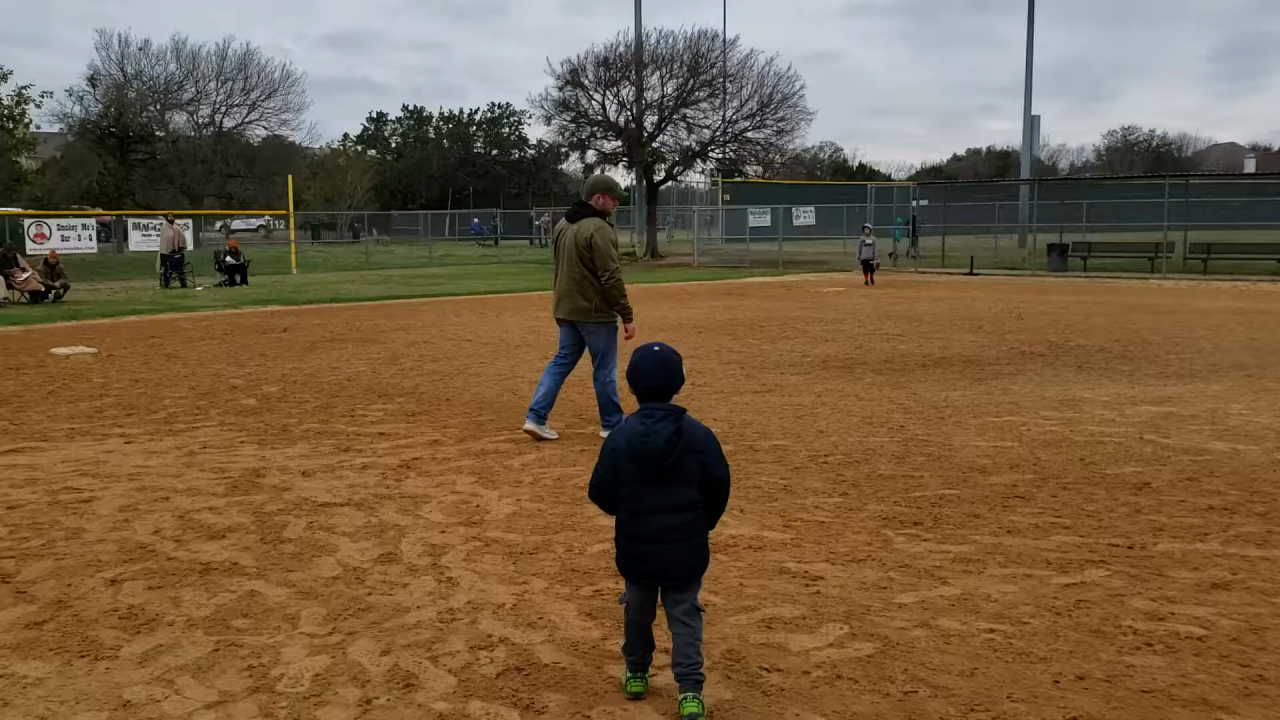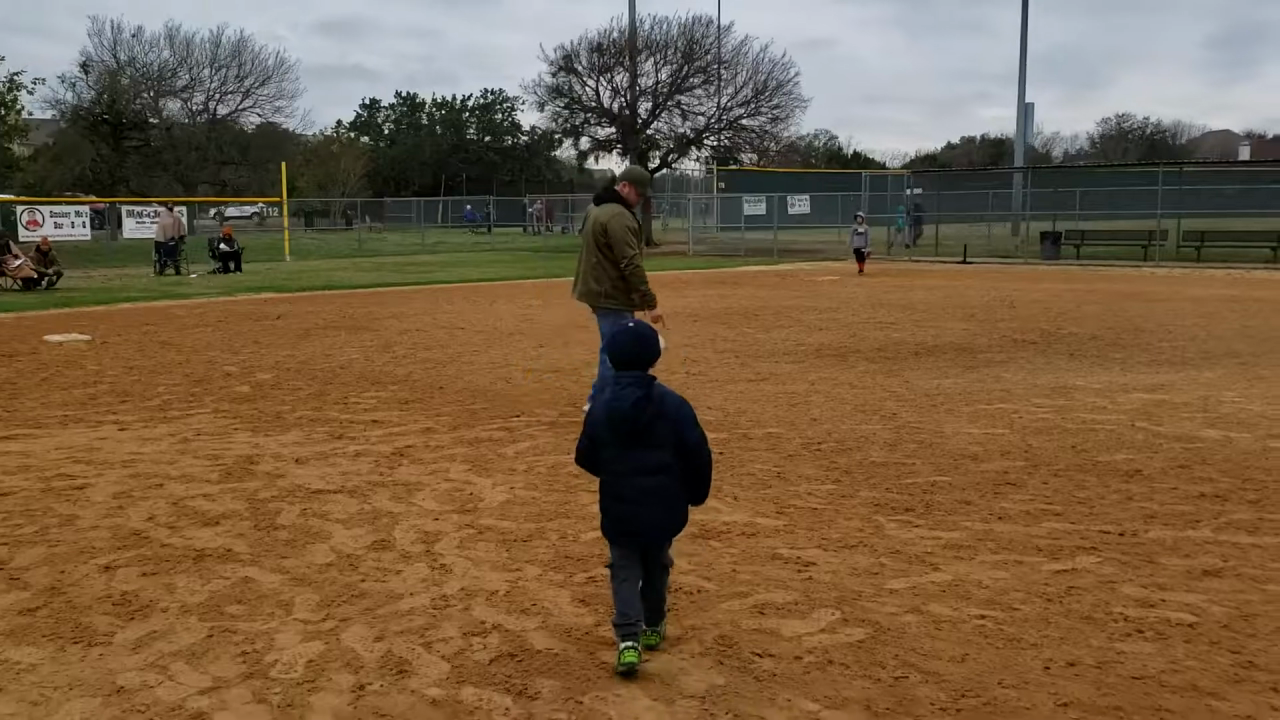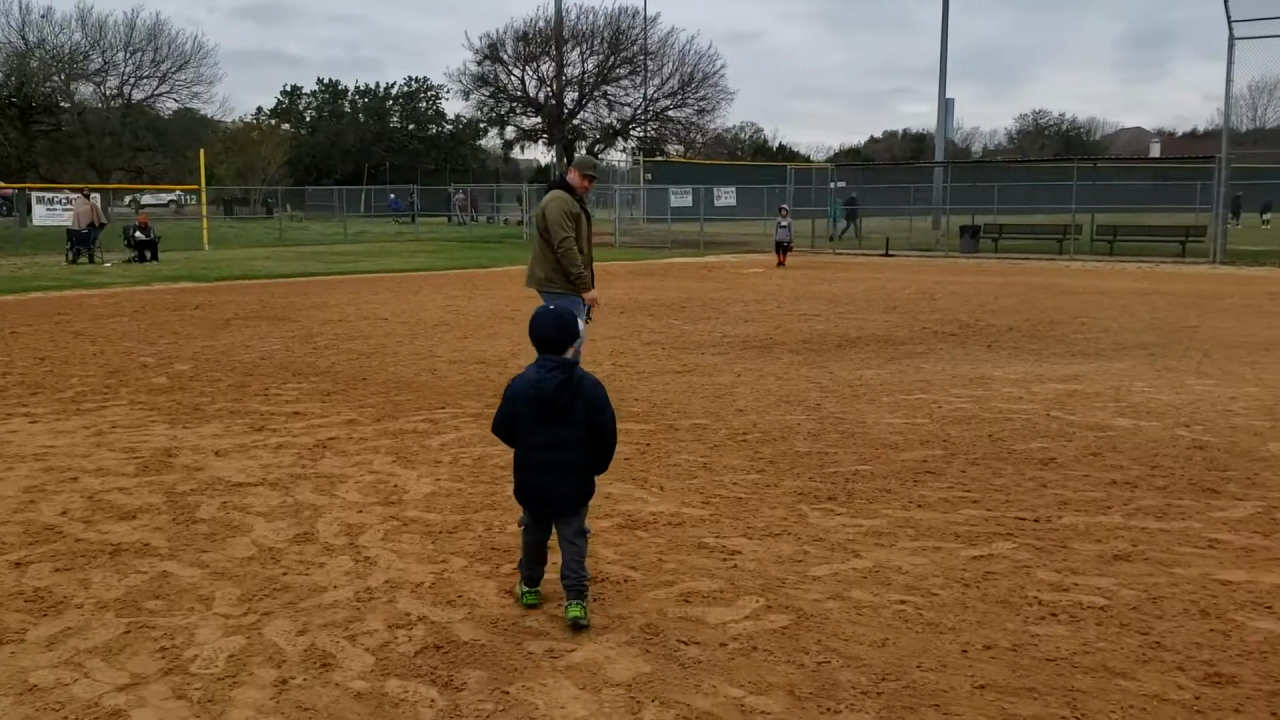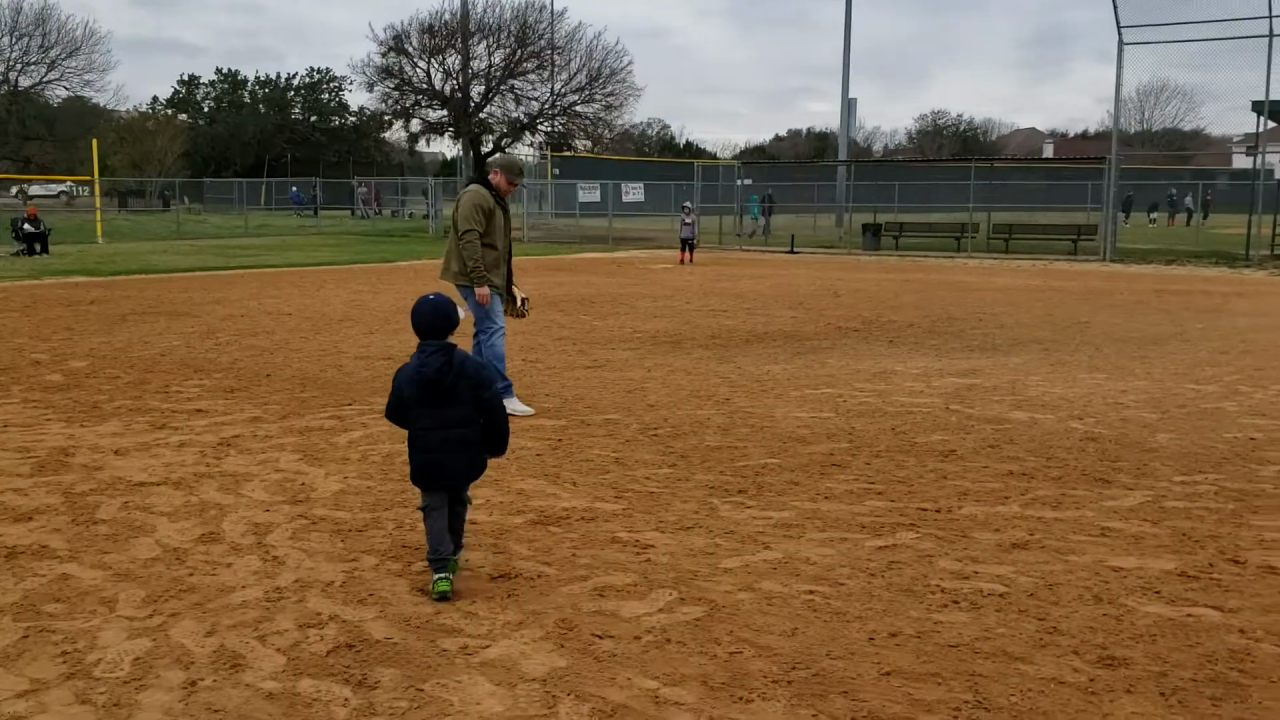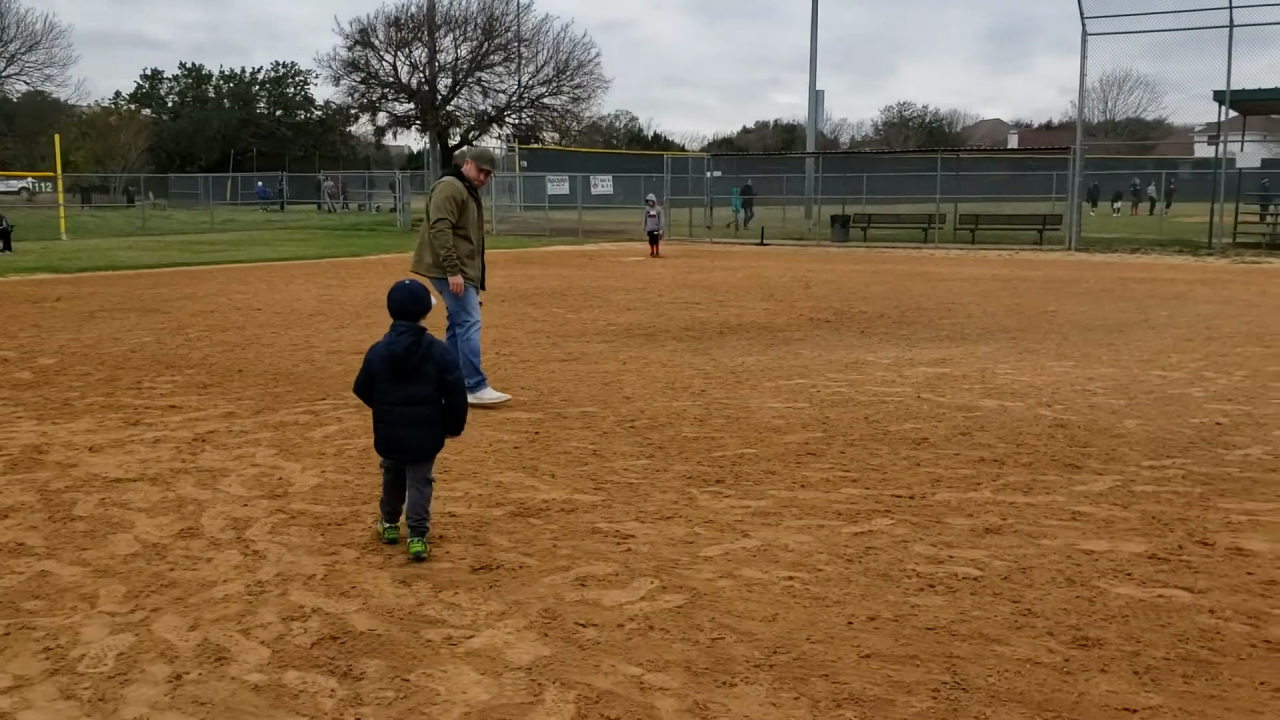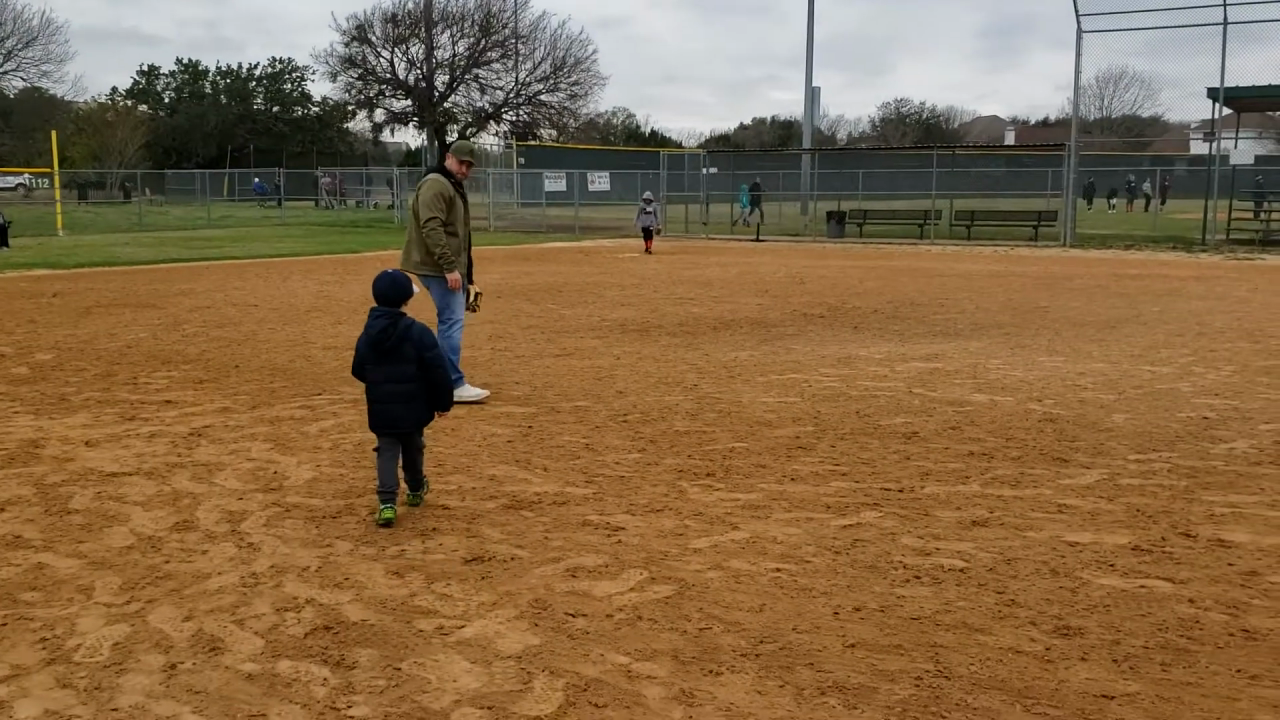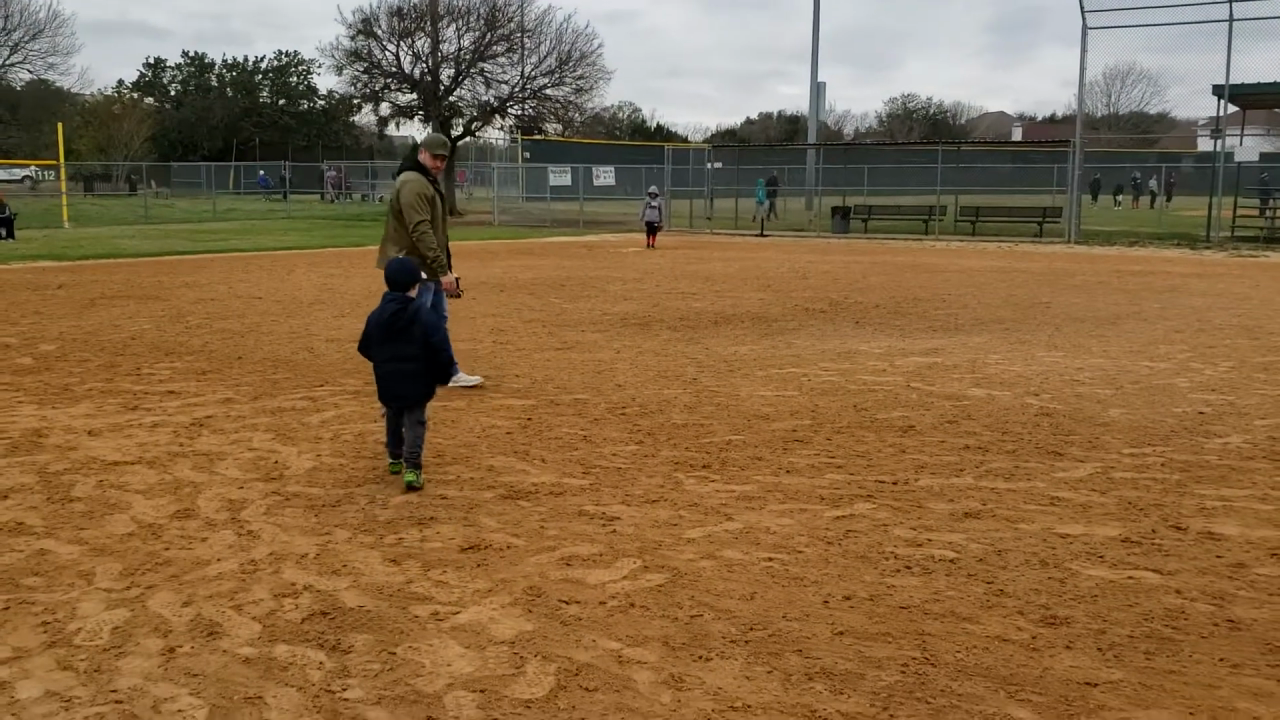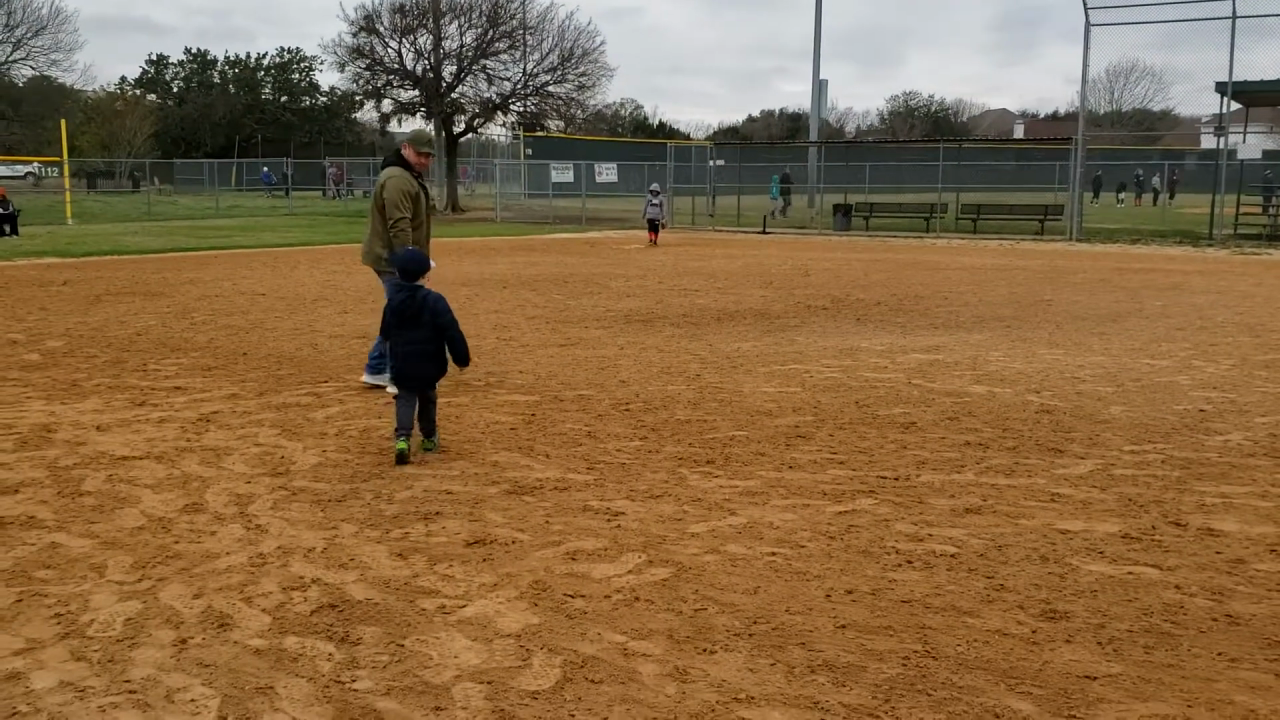
dt=0.4s
person 1, frame 1
left shoulder: (619, 438)
right shoulder: (699, 435)
left elbow: (600, 492)
right elbow: (718, 487)
right wrist: (703, 521)
left hip: (637, 545)
right hip: (686, 545)
left knee: (638, 609)
right knee: (685, 614)
left ankle: (636, 674)
person 1, frame 2
left shoulder: (601, 407)
right shoulder: (673, 404)
left elbow: (585, 457)
right elbow: (697, 456)
right wrist: (696, 494)
left hip: (619, 508)
right hip: (664, 507)
left knee: (625, 570)
right knee: (657, 566)
left ankle: (629, 642)
right ankle: (652, 627)
person 1, frame 3
left shoulder: (520, 385)
right shoulder: (588, 385)
left elbow: (502, 428)
right elbow: (605, 433)
right wrist: (598, 465)
left hip: (532, 478)
right hip: (574, 479)
left knee: (535, 531)
right knee: (573, 537)
left ankle: (530, 586)
right ankle: (576, 601)
person 1, frame 4
left shoulder: (406, 372)
right shoulder: (472, 367)
left elbow: (394, 414)
right elbow: (493, 412)
right wrist: (496, 445)
left hip: (426, 458)
right hip: (465, 455)
left knee: (436, 510)
right knee: (457, 502)
left ankle: (442, 573)
right ankle: (452, 554)
person 1, frame 5
left shoulder: (378, 351)
right shoulder: (438, 351)
left elbow: (362, 389)
right elbow: (456, 393)
right wrist: (453, 425)
left hip: (389, 432)
right hip: (425, 432)
left knee: (393, 475)
right knee: (420, 481)
left ankle: (390, 523)
right ankle: (417, 538)
person 1, frame 6
left shoulder: (367, 334)
right shoulder: (419, 332)
left elbow: (358, 371)
right elbow: (438, 371)
right wrist: (443, 402)
left hip: (381, 409)
right hip: (414, 407)
left knee: (387, 452)
right knee: (413, 447)
left ankle: (388, 504)
right ankle: (416, 489)
person 1, frame 7
left shoulder: (376, 315)
right shoulder: (426, 315)
left elbow: (365, 349)
right elbow: (441, 351)
right wrist: (442, 378)
left hip: (387, 383)
right hip: (417, 383)
left knee: (394, 419)
right knee: (416, 423)
left ankle: (395, 458)
right ankle: (411, 470)
person 1, frame 8
left shoulder: (392, 302)
right shoulder: (434, 301)
left elbow: (385, 333)
right elbow: (452, 333)
right wrist: (462, 359)
left hip: (402, 366)
right hip: (429, 364)
left knee: (405, 401)
right knee: (427, 399)
left ankle: (403, 440)
right ankle: (429, 437)
person 2, frame 1
left shoulder: (563, 224)
right shoulder: (599, 229)
right elbow: (611, 278)
right wrist: (627, 316)
left hip: (567, 308)
right hip: (595, 311)
left knee: (562, 361)
right knee: (605, 368)
left ankle: (536, 417)
right ankle: (612, 425)
person 2, frame 2
left shoulder: (598, 208)
right shoulder: (618, 216)
right elbow: (631, 265)
right wrist: (650, 304)
left hip: (600, 289)
right hip: (611, 294)
left ankle: (597, 401)
person 2, frame 3
left shoulder: (575, 202)
right shoulder: (558, 201)
right elbow: (565, 247)
left wrist: (586, 285)
right wrist: (586, 287)
left hip: (569, 283)
right hip: (560, 284)
person 2, frame 4
left shoulder: (497, 200)
right shoulder: (475, 196)
right elbow: (469, 241)
left wrist: (508, 284)
right wrist: (480, 282)
left hip: (492, 279)
right hip: (477, 279)
left knee: (486, 331)
right knee: (493, 330)
right ankle: (504, 396)
person 2, frame 5
left shoulder: (470, 193)
right shoulder: (449, 187)
right elbow: (440, 230)
left wrist: (477, 281)
right wrist: (453, 270)
left hip: (464, 272)
right hip: (451, 272)
left knee: (459, 325)
right knee: (469, 323)
right ankle: (476, 387)
person 2, frame 6
left shoulder: (455, 187)
right shoulder: (435, 184)
right elbow: (431, 229)
left wrist: (464, 273)
right wrist: (449, 268)
left hip: (451, 268)
right hip: (437, 268)
left knee: (451, 321)
right knee: (452, 321)
left ankle: (449, 382)
right ankle: (451, 384)
person 2, frame 7
left shoulder: (427, 181)
right shoulder: (413, 183)
right elbow: (421, 231)
left wrist: (443, 267)
right wrist: (442, 269)
left hip: (424, 264)
right hip: (414, 265)
left knee: (438, 317)
left ankle: (448, 372)
person 2, frame 8
left shoulder: (409, 177)
right shoulder: (398, 179)
right elbow: (399, 229)
left hip: (392, 260)
right hip: (394, 261)
left ankle: (375, 371)
